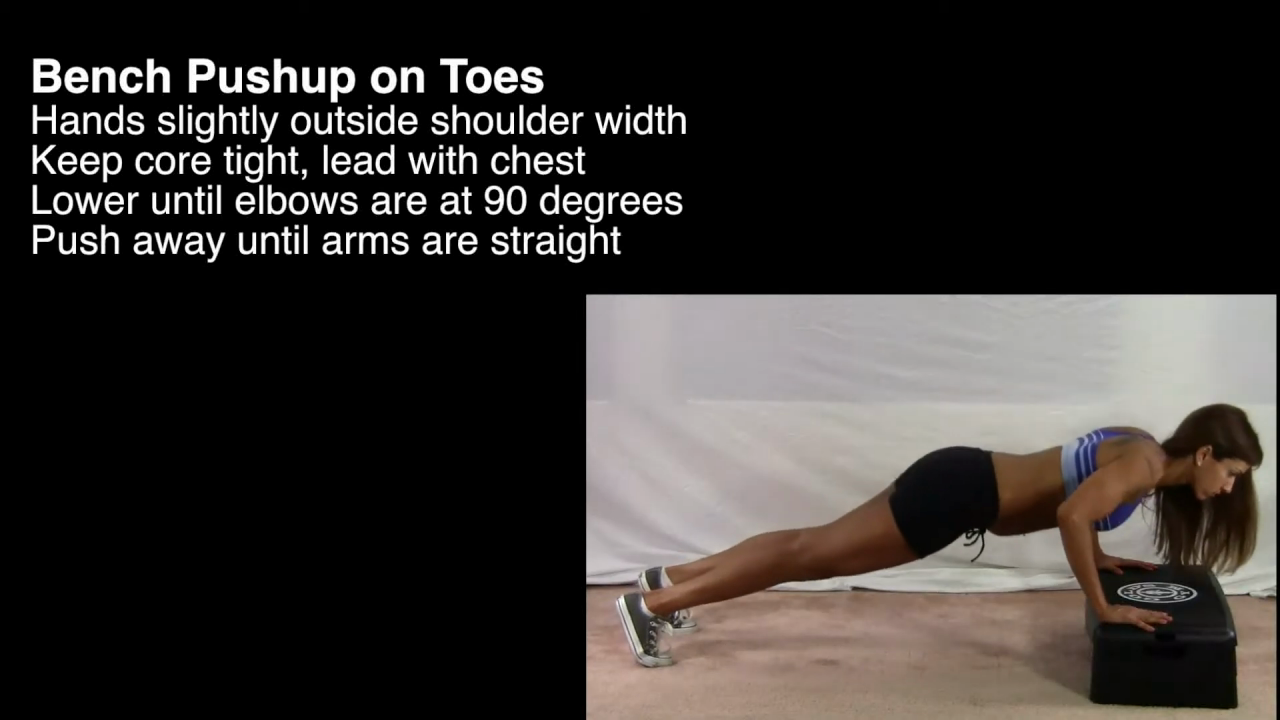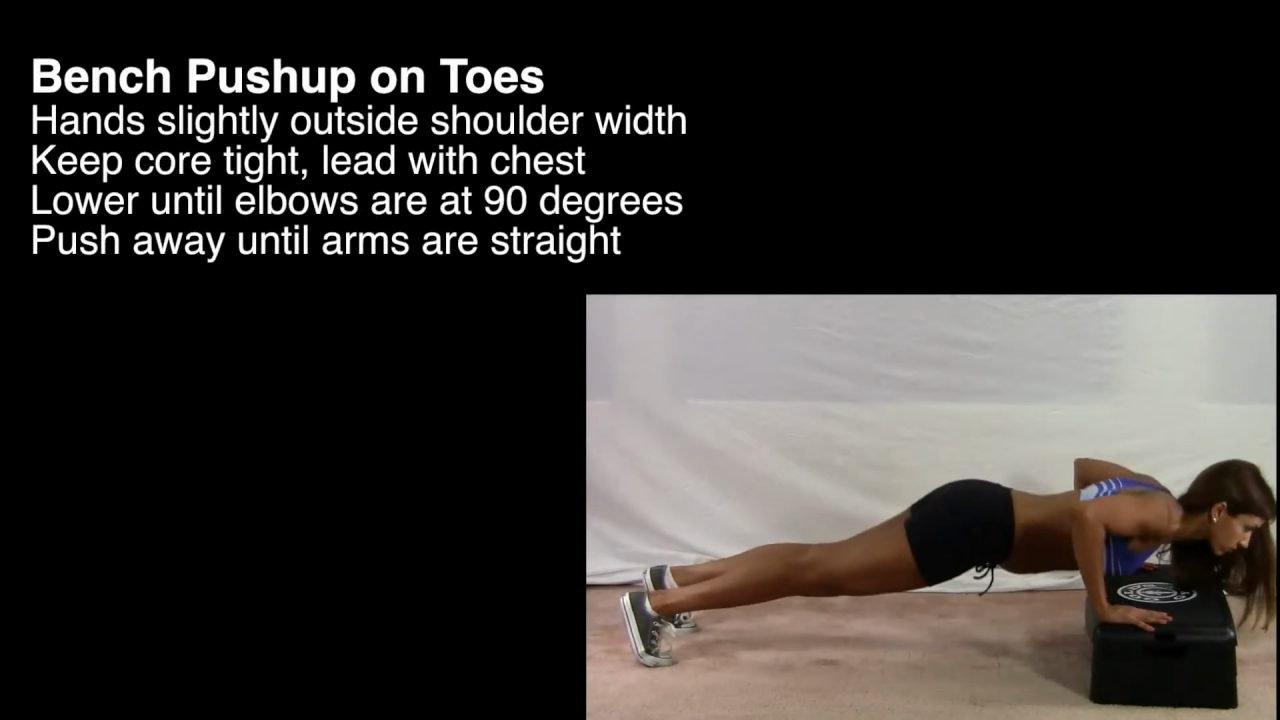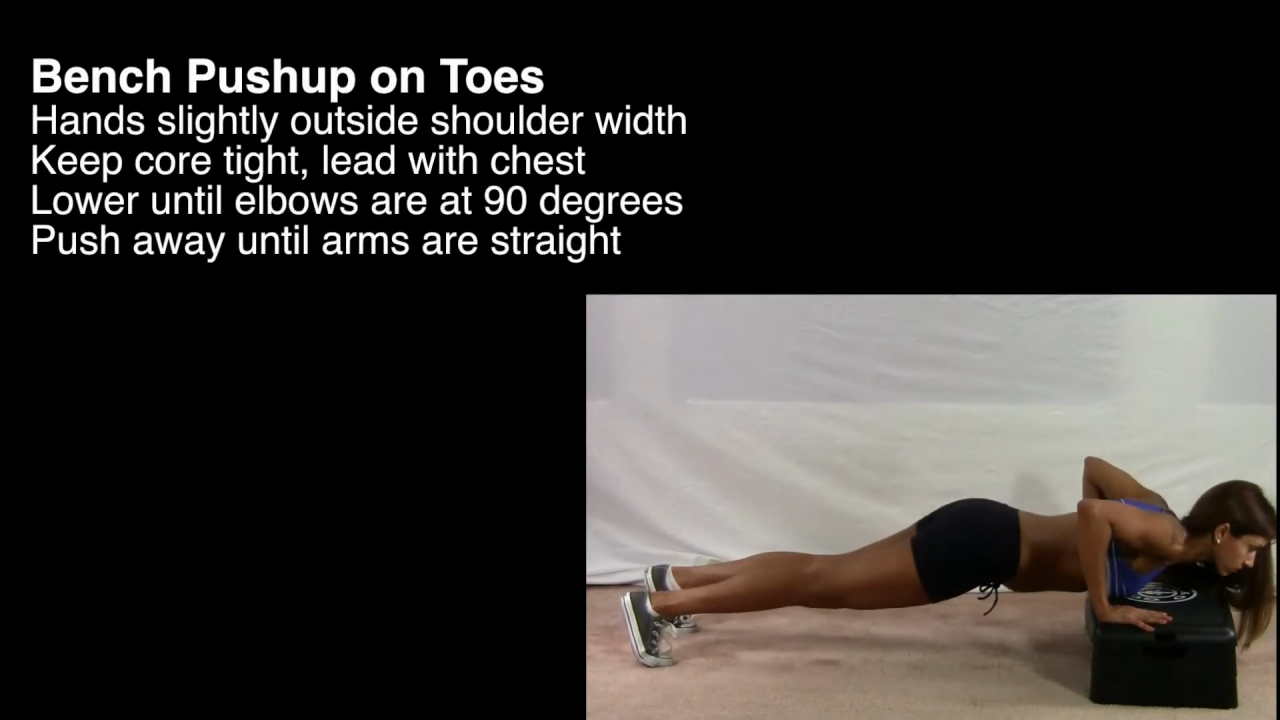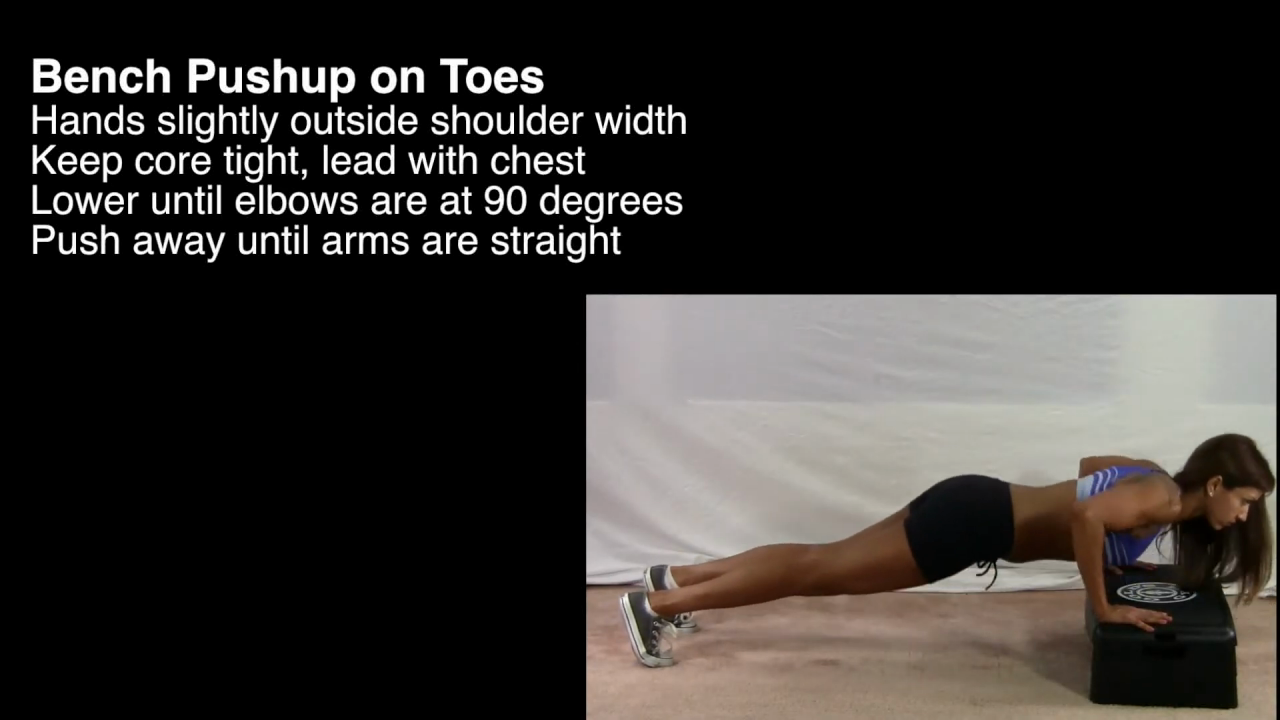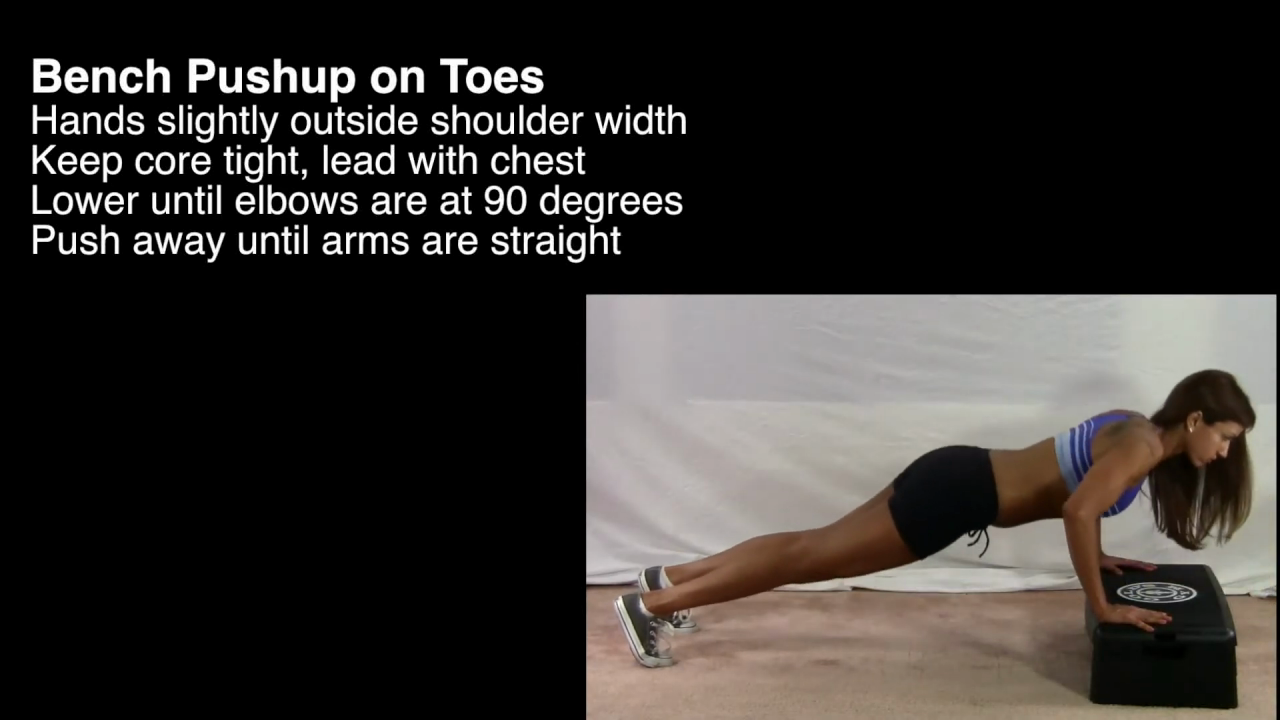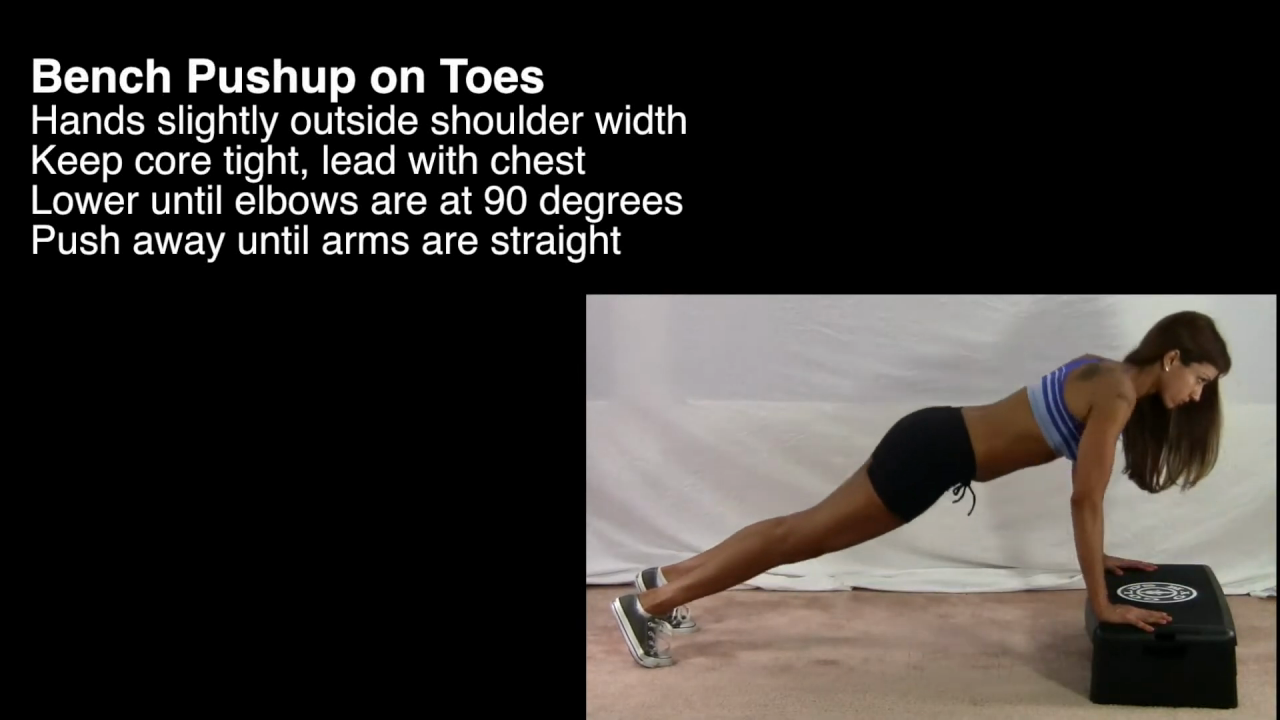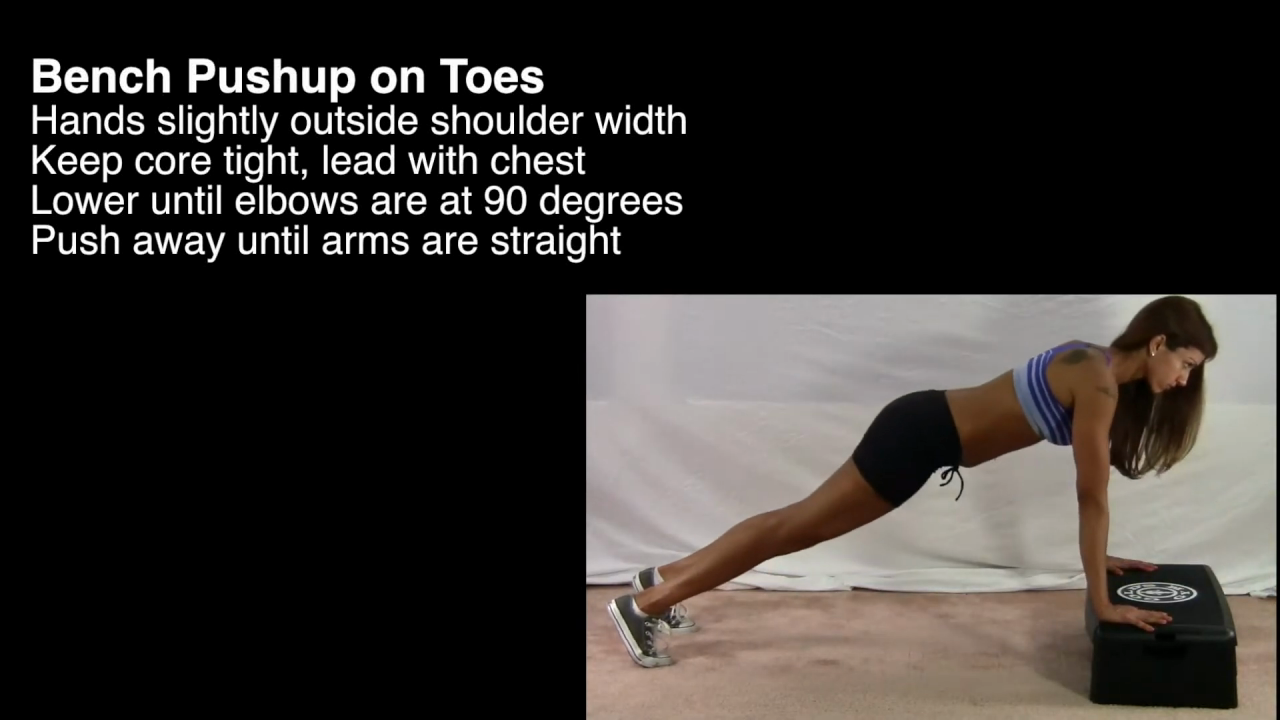
dt=0.3s
person 1, frame 1
left shoulder: (1143, 449)
right shoulder: (1143, 467)
right elbow: (1071, 514)
left wrist: (1100, 558)
right wrist: (1103, 607)
left hip: (961, 479)
right hip: (958, 492)
left knee: (813, 545)
right knee: (811, 554)
left ankle: (667, 579)
right ankle: (652, 604)
person 1, frame 2
left shoulder: (1157, 496)
right shoulder: (1159, 516)
left elbow: (1082, 466)
right elbow: (1086, 518)
left wrist: (1111, 562)
right wrist: (1103, 607)
left hip: (977, 510)
right hip: (975, 526)
left knee: (822, 563)
right knee: (821, 570)
left ankle: (673, 578)
right ankle: (656, 603)
person 1, frame 3
left shoulder: (1161, 511)
right shoulder: (1167, 538)
left elbow: (1093, 464)
right elbow: (1092, 515)
right wrist: (1104, 607)
left hip: (981, 529)
right hip: (979, 544)
left knee: (826, 571)
right knee: (822, 582)
left ankle: (675, 578)
right ankle: (657, 605)
person 1, frame 4
left shoulder: (1157, 477)
right shoulder: (1161, 500)
right elbow: (1084, 515)
left wrist: (1109, 555)
right wrist: (1103, 608)
left hip: (975, 506)
right hip: (973, 523)
left knee: (822, 560)
right knee: (818, 571)
left ankle: (674, 578)
right ankle: (656, 604)
person 1, frame 5
left shoulder: (1137, 428)
right shoulder: (1141, 446)
right elbow: (1077, 514)
left wrist: (1097, 557)
right wrist: (1101, 606)
left hip: (955, 477)
right hip: (957, 494)
left knee: (813, 545)
right knee: (809, 558)
left ankle: (668, 578)
right ankle: (650, 604)
person 1, frame 6
left shoulder: (1112, 377)
right shoulder: (1118, 395)
left elbow: (1080, 495)
right elbow: (1084, 500)
left wrist: (1098, 555)
right wrist: (1102, 605)
left hip: (937, 437)
right hip: (937, 452)
left knee: (803, 526)
right knee: (799, 539)
left ankle: (665, 580)
right ankle: (649, 605)
person 1, frame 7
left shoulder: (1099, 364)
right shoulder: (1100, 383)
left elbow: (1090, 489)
right elbow: (1093, 497)
left wrist: (1102, 559)
right wrist: (1102, 603)
left hip: (927, 424)
right hip: (921, 435)
left knee: (797, 522)
right knee: (794, 529)
left ankle: (661, 579)
right ankle: (643, 603)
